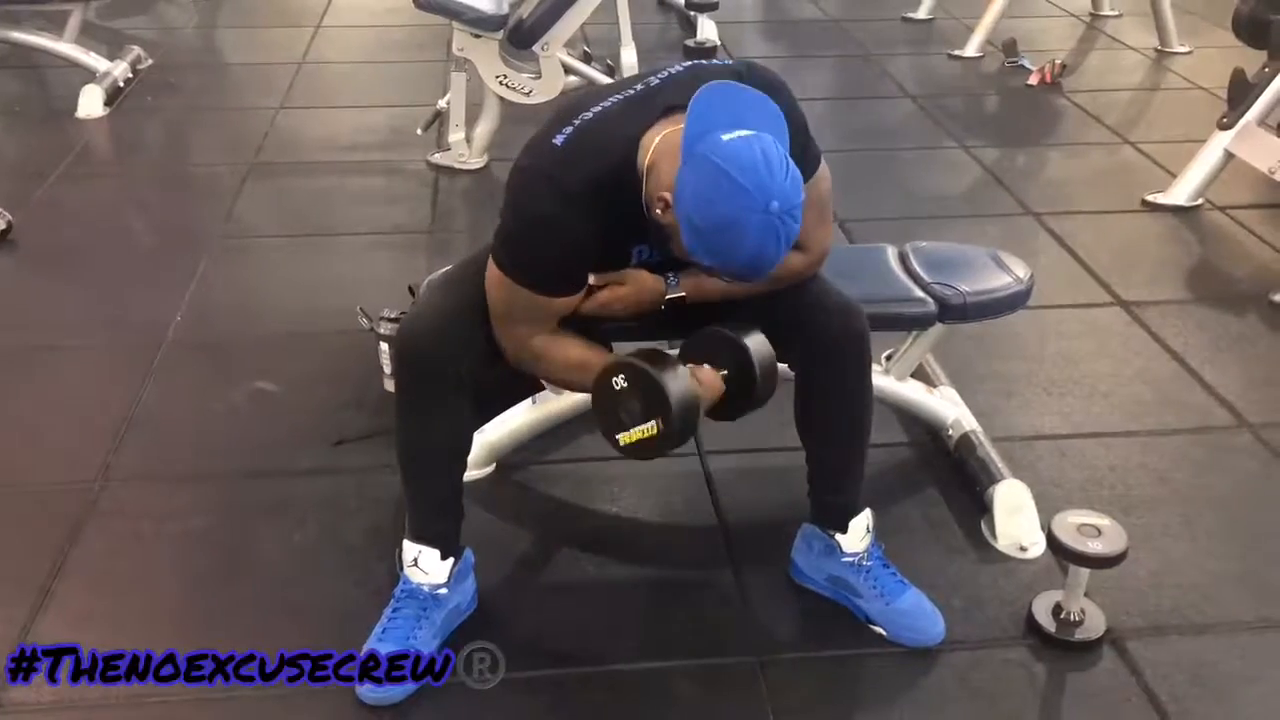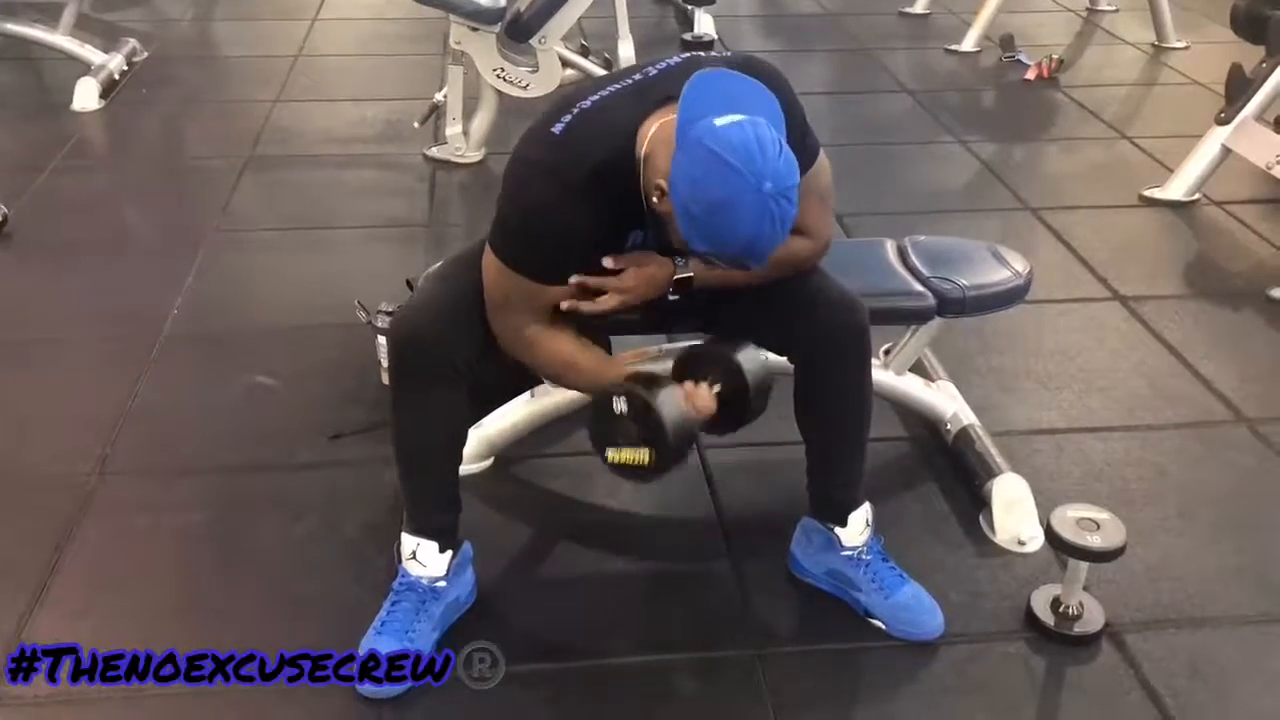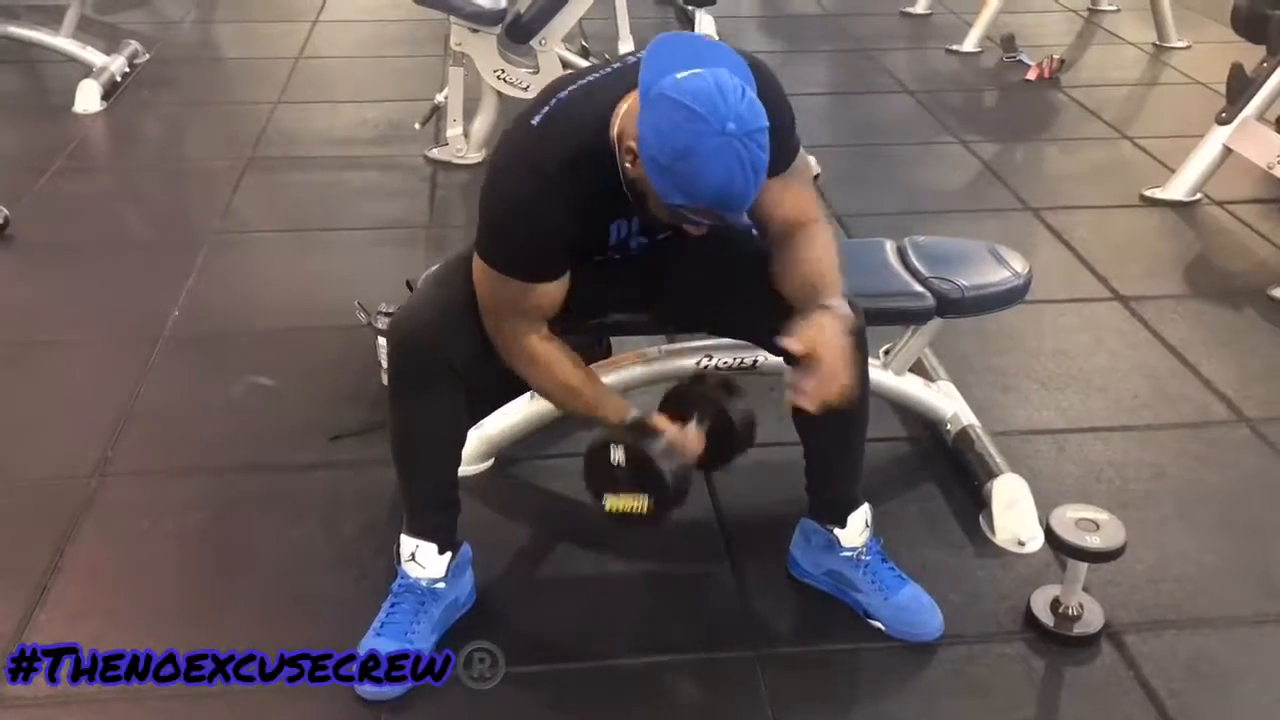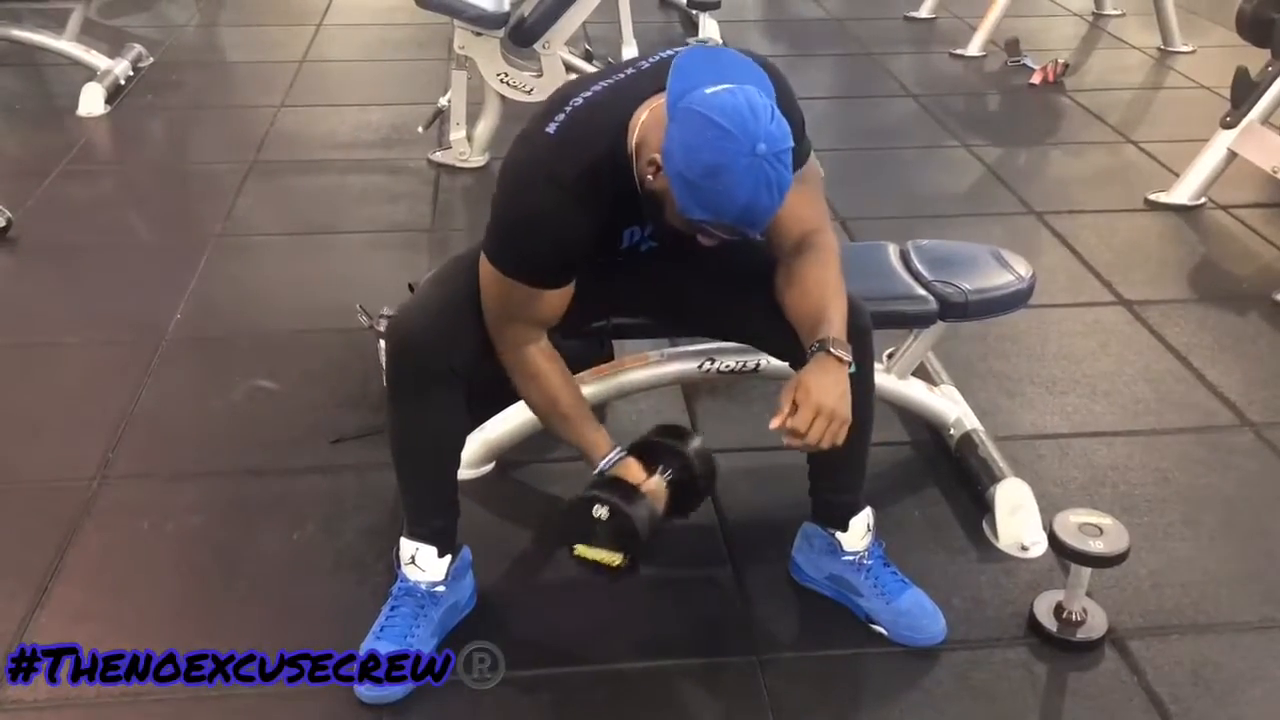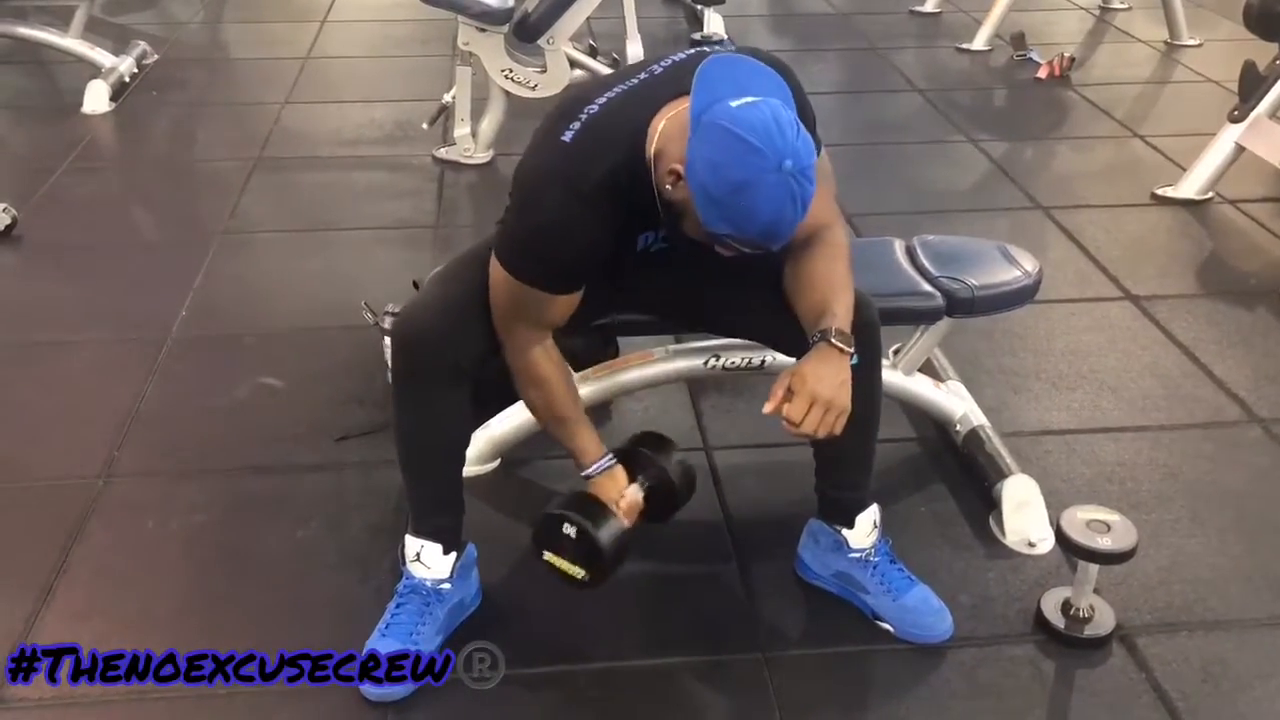
dt=1s
person 1, frame 1
left shoulder: (764, 115)
right shoulder: (556, 187)
left elbow: (809, 248)
right elbow: (524, 336)
left wrist: (670, 289)
left hip: (673, 278)
right hip: (565, 271)
left knee: (839, 330)
right knee: (428, 345)
left ankle: (837, 544)
right ankle: (435, 573)
person 1, frame 2
left shoulder: (761, 110)
right shoulder: (554, 175)
left elbow: (811, 237)
right elbow: (519, 325)
left wrist: (678, 275)
left hip: (674, 266)
right hip: (560, 264)
left knee: (838, 322)
right knee: (422, 337)
left ankle: (838, 538)
right ankle: (433, 566)
person 1, frame 3
left shoulder: (747, 97)
right shoulder: (536, 165)
left elbow: (801, 222)
right elbow: (519, 332)
left wrist: (831, 314)
right wrist: (630, 425)
left hip: (677, 262)
right hip: (557, 266)
left knee: (833, 328)
right knee: (421, 339)
left ankle: (837, 539)
right ankle: (431, 565)
person 1, frame 4
left shoulder: (759, 105)
right shoulder: (550, 173)
left elbow: (807, 239)
right elbow: (520, 337)
left wrist: (830, 354)
right wrist: (607, 461)
left hip: (676, 259)
right hip: (560, 268)
left knee: (844, 324)
right knee: (419, 340)
left ankle: (839, 543)
right ankle: (431, 569)
person 1, frame 5
left shoulder: (770, 104)
right shoulder: (565, 183)
left elbow: (819, 232)
right elbow: (526, 337)
left wrist: (831, 344)
right wrist: (597, 465)
left hip: (679, 247)
right hip: (564, 259)
left knee: (854, 321)
right knee: (425, 336)
left ankle: (845, 540)
right ankle: (436, 567)
